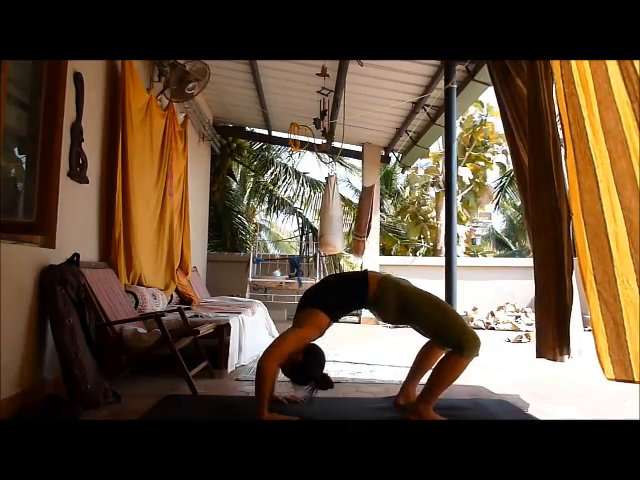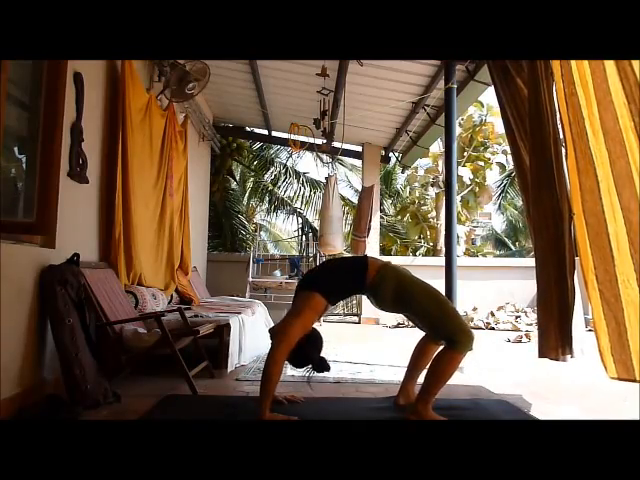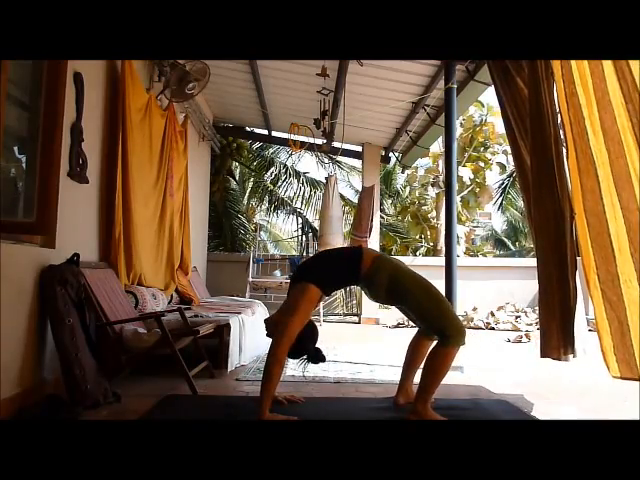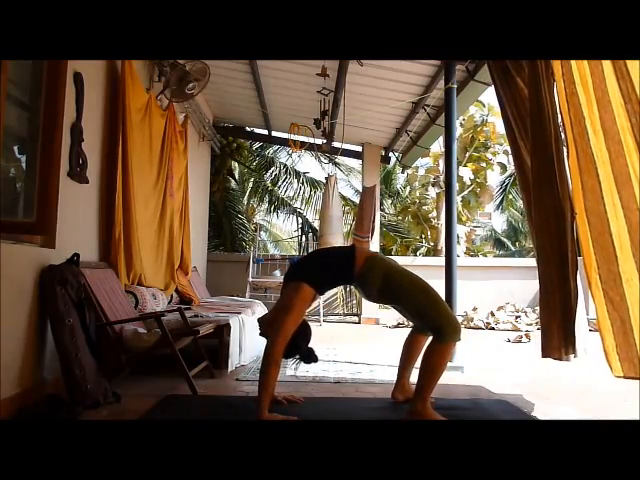
dt=0.2s
person 1, frame 1
left shoulder: (306, 329)
right shoulder: (303, 329)
left elbow: (266, 363)
left wrist: (264, 414)
right wrist: (267, 405)
left hip: (385, 294)
right hip: (383, 293)
person 1, frame 2
left shoulder: (303, 316)
right shoulder: (301, 315)
left elbow: (274, 359)
right elbow: (276, 357)
left wrist: (265, 414)
right wrist: (268, 405)
left hip: (385, 281)
right hip: (382, 281)
person 1, frame 3
left shoulder: (297, 309)
right shoulder: (295, 306)
left elbow: (276, 358)
right elbow: (277, 355)
left wrist: (265, 414)
right wrist: (268, 405)
left hip: (380, 273)
right hip: (377, 273)
person 1, frame 4
left shoulder: (290, 308)
right shoulder: (289, 304)
left elbow: (272, 358)
right elbow: (273, 356)
left wrist: (264, 414)
right wrist: (267, 405)
right hip: (371, 272)
